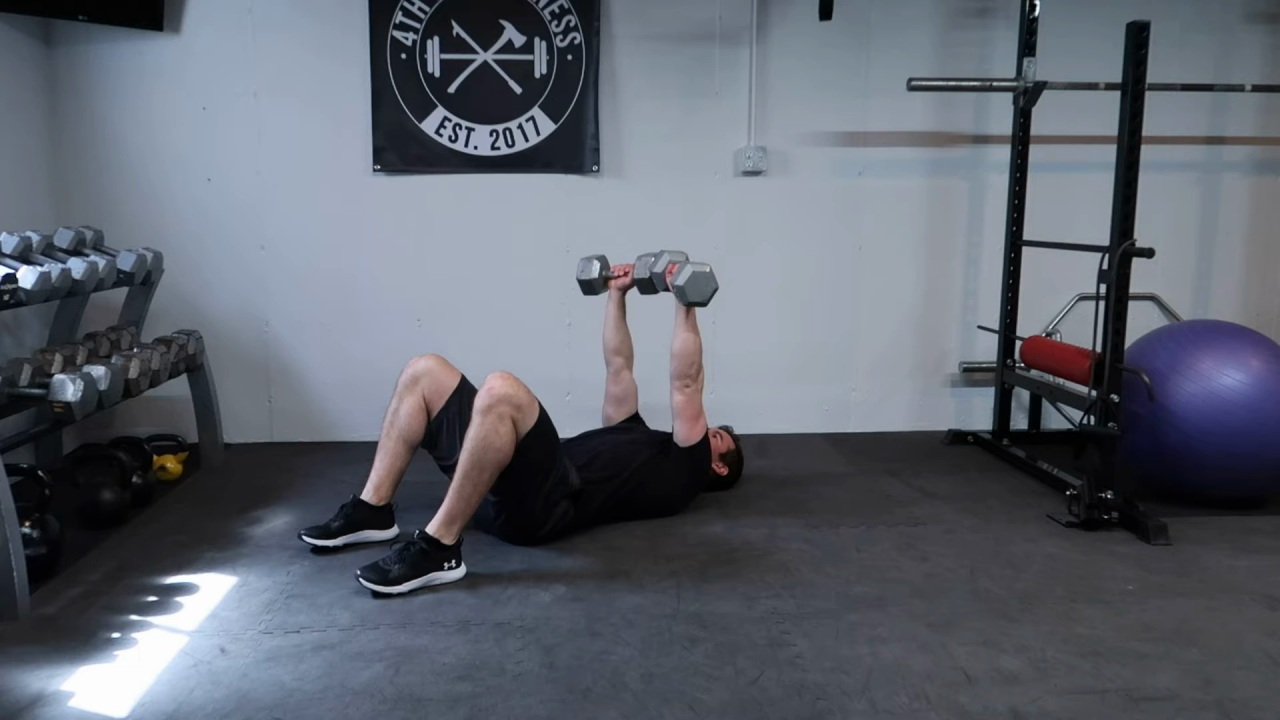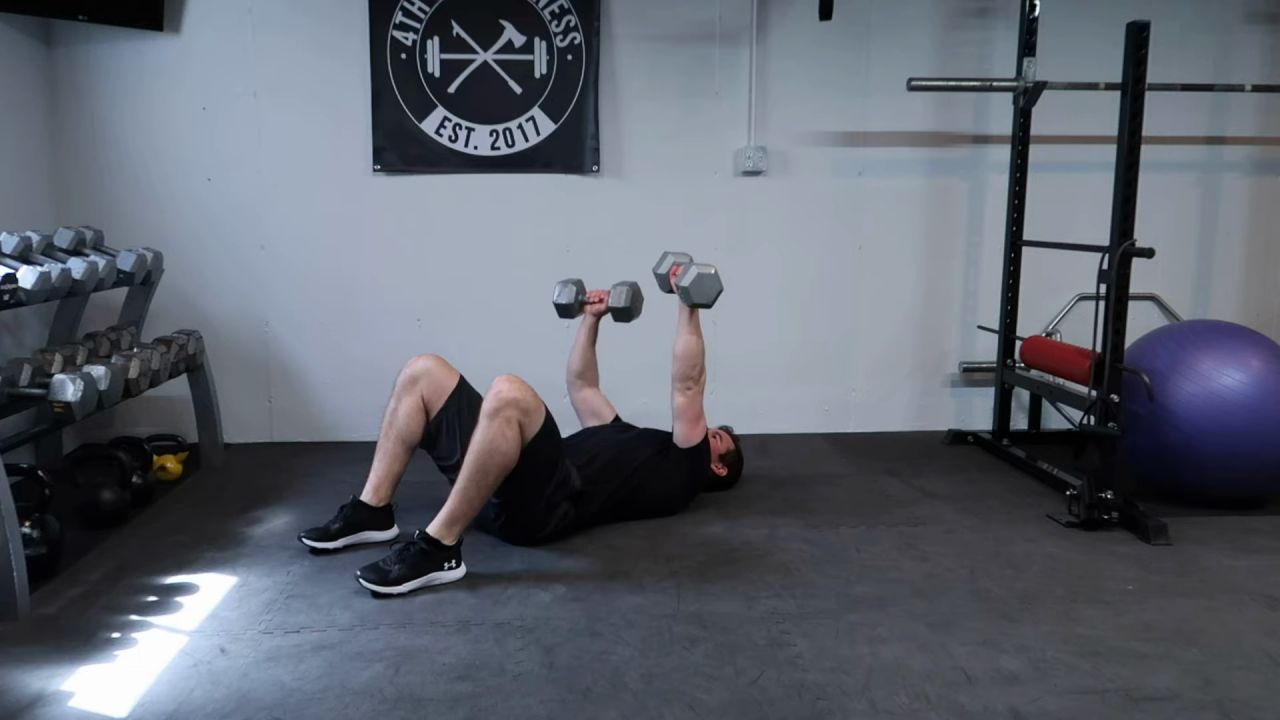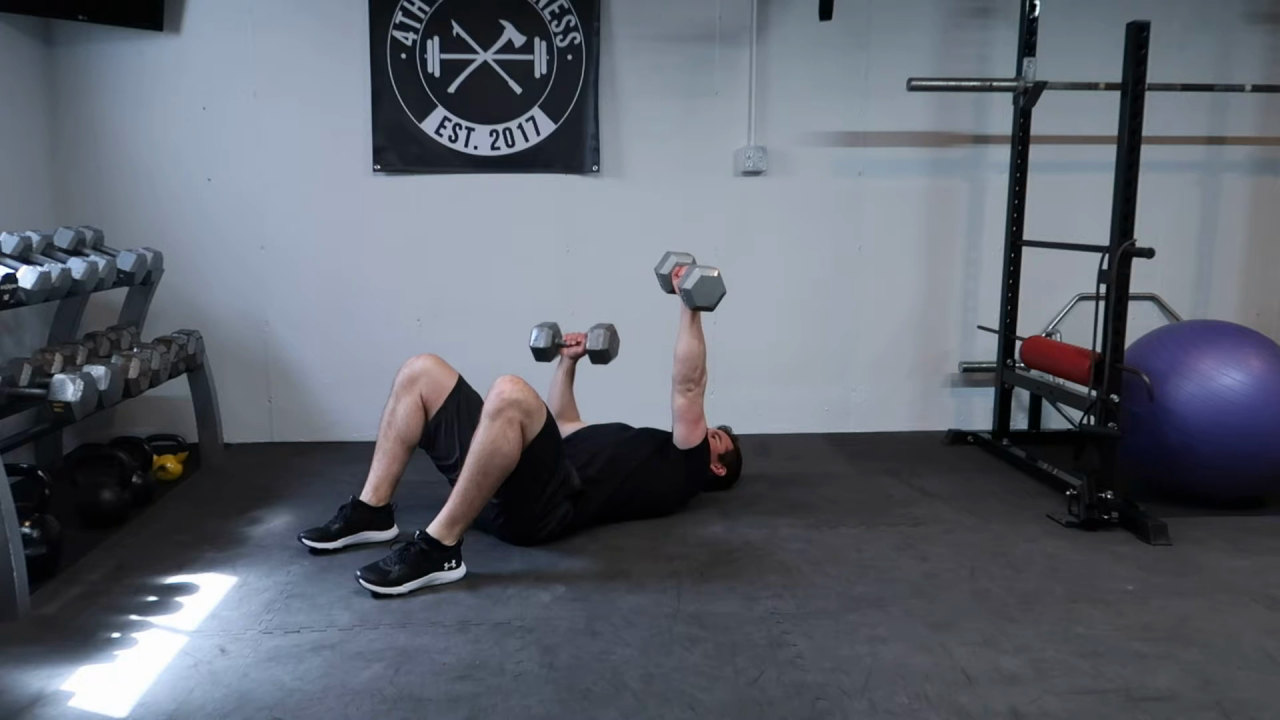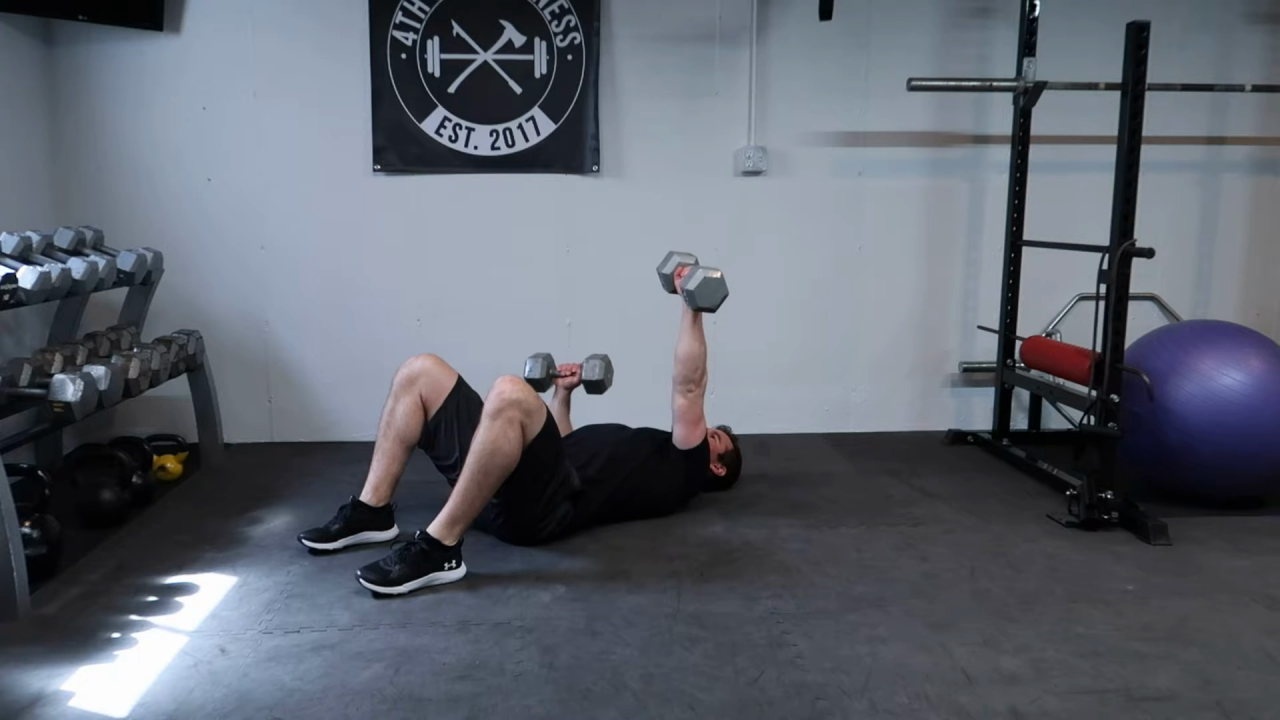
dt=0.4s
person 1, frame 1
left shoulder: (683, 470)
right shoulder: (640, 440)
left elbow: (686, 385)
right elbow: (620, 368)
left wrist: (685, 306)
right wrist: (616, 297)
left hip: (544, 500)
right hip: (504, 488)
left knee: (501, 389)
right knee: (425, 371)
left ankle: (438, 546)
right ankle: (372, 509)
person 1, frame 2
left shoulder: (683, 470)
right shoulder: (638, 443)
left elbow: (687, 387)
right elbow: (583, 386)
left wrist: (689, 307)
right wrist: (591, 320)
left hip: (544, 501)
right hip: (501, 490)
left knee: (508, 392)
right knee: (424, 371)
left ankle: (438, 546)
right ankle: (371, 510)
person 1, frame 3
left shoulder: (682, 470)
right shoulder: (640, 446)
left elbow: (688, 389)
right elbow: (564, 423)
left wrist: (690, 307)
right wrist: (568, 364)
left hip: (543, 502)
right hip: (501, 487)
left knee: (510, 393)
right knee: (422, 371)
left ankle: (438, 546)
right ankle: (372, 511)
person 1, frame 4
left shoulder: (683, 469)
right shoulder: (641, 449)
left elbow: (688, 390)
left wrist: (692, 308)
right wrist: (562, 394)
left hip: (544, 502)
right hip: (501, 487)
left knee: (510, 392)
right knee: (421, 371)
left ankle: (438, 547)
right ankle: (371, 510)
